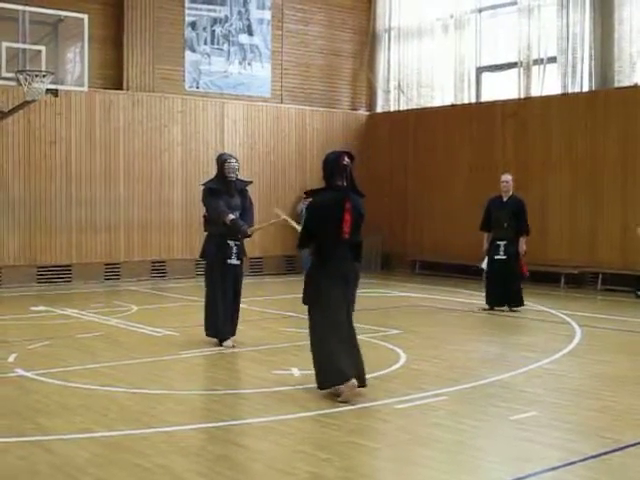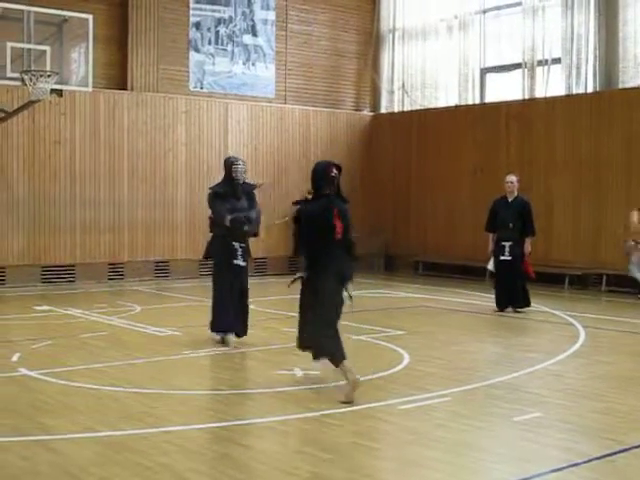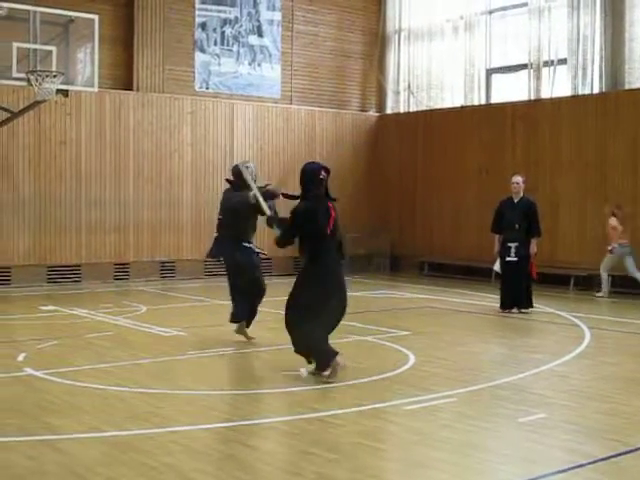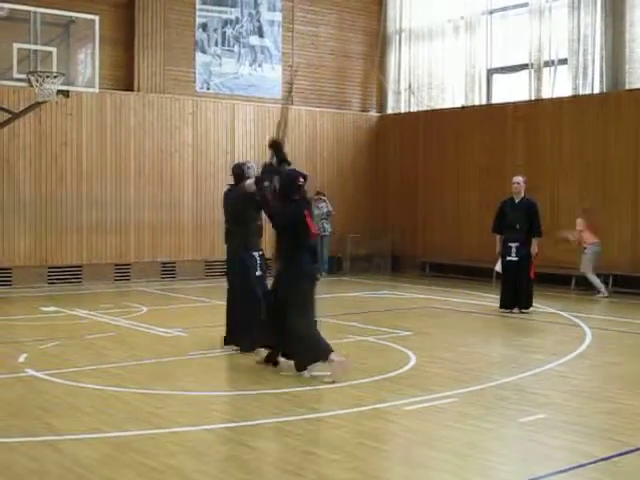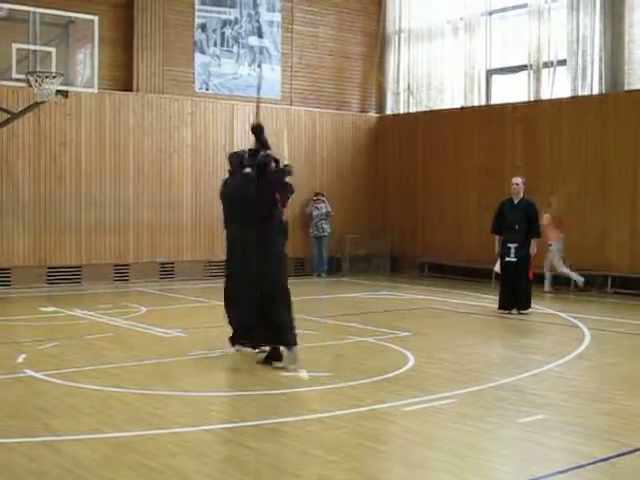
dt=0.2s
person 1, frame 1
left shoulder: (319, 202)
right shoulder: (356, 202)
left elbow: (305, 240)
right elbow: (355, 235)
left wrist: (311, 241)
left hip: (325, 270)
right hip: (348, 269)
left knee: (327, 325)
right knee: (341, 322)
left ankle: (344, 379)
right ankle: (350, 375)
person 1, frame 2
left shoulder: (307, 211)
right shoulder: (341, 207)
left elbow: (301, 245)
left hip: (320, 271)
right hip: (341, 269)
left knee: (320, 323)
right knee: (324, 318)
left ankle: (348, 373)
person 1, frame 3
left shoulder: (304, 209)
right shoulder: (328, 204)
left elbow: (285, 240)
left wrist: (275, 222)
right wrist: (278, 220)
left hip: (317, 269)
right hip: (332, 269)
left knee: (304, 317)
right knee: (318, 316)
left ankle: (329, 359)
right ankle: (321, 362)
person 1, frame 4
left shoulder: (287, 212)
right shoulder: (304, 206)
left hip: (294, 270)
right hip: (304, 267)
left knee: (298, 317)
right knee: (277, 309)
left ankle: (330, 356)
right ankle: (275, 352)
person 1, frame 5
left shoulder: (262, 194)
right shoulder: (280, 190)
left hip: (268, 253)
right hip: (275, 253)
left knee: (275, 301)
right knee: (269, 301)
person 2, frame 1
left shoulder: (241, 189)
right shoulder: (211, 190)
left elbow: (248, 211)
right elbow: (219, 211)
left wrist: (245, 227)
right wrist: (236, 224)
left hip: (235, 244)
right hip: (217, 243)
left knee: (233, 289)
right knee: (218, 288)
left ankle: (226, 332)
right ankle: (222, 334)
person 2, frame 2
left shoulder: (248, 192)
right shoulder: (218, 193)
left elbow: (255, 214)
right elbow: (221, 216)
left wrist: (251, 228)
right wrist: (237, 220)
left hip: (240, 245)
right hip: (223, 245)
left knee: (239, 289)
right knee: (225, 287)
left ankle: (230, 330)
right ankle: (226, 330)
person 2, frame 3
left shoulder: (256, 194)
right shoulder: (231, 195)
right elbow: (238, 203)
right wrist: (262, 195)
left hip: (245, 244)
right hip: (230, 244)
left knee: (255, 284)
left ankle: (242, 322)
right ankle: (241, 319)
person 2, frame 4
left shoulder: (253, 196)
right shoulder: (233, 196)
left hip: (253, 252)
right hip: (241, 254)
left knee: (258, 296)
right knee: (251, 297)
left ankle: (237, 338)
right ankle: (245, 341)
person 2, frame 5
left shoulder: (232, 186)
right shoulder: (234, 186)
left hip: (244, 244)
right hip: (245, 244)
left knee: (239, 290)
right knee: (247, 290)
left ankle: (244, 336)
person 3, frame 1
left shoulder: (518, 203)
right shoulder: (493, 202)
left elbow: (523, 226)
right elbow: (486, 225)
left wrist: (522, 244)
right wrist: (486, 242)
left hip: (512, 243)
right hip: (496, 243)
left knee: (512, 274)
right knee: (493, 273)
left ankle: (512, 303)
right ankle: (493, 303)
person 3, frame 2
left shoulder: (523, 203)
right shoulder: (498, 203)
left elbow: (529, 227)
right elbow: (491, 225)
left wrist: (527, 244)
right wrist: (491, 243)
left hip: (517, 244)
right hip: (501, 244)
left knee: (517, 275)
right knee: (500, 275)
left ankle: (517, 304)
right ankle: (502, 304)
person 3, frame 3
left shoulder: (529, 204)
right shoulder: (504, 204)
left elbow: (534, 228)
right elbow: (497, 226)
left wrist: (533, 245)
right wrist: (497, 244)
left hip: (523, 245)
right hip: (507, 245)
left knee: (523, 276)
right knee: (507, 276)
left ankle: (523, 304)
right ankle: (507, 305)
person 3, frame 4
left shoulder: (530, 204)
right shoulder: (505, 204)
left elbow: (535, 228)
right elbow: (498, 226)
left wrist: (534, 245)
right wrist: (498, 244)
left hip: (524, 245)
right hip: (508, 245)
left knee: (524, 276)
right knee: (508, 275)
left ankle: (523, 305)
right ankle: (508, 304)
person 3, frame 5
left shoulder: (529, 205)
right shoulder: (504, 205)
left elbow: (535, 228)
right elbow: (497, 227)
left wrist: (533, 246)
right wrist: (497, 245)
left hip: (523, 246)
right hip: (507, 245)
left knee: (523, 277)
right knee: (506, 276)
left ankle: (522, 306)
right ankle: (506, 305)
